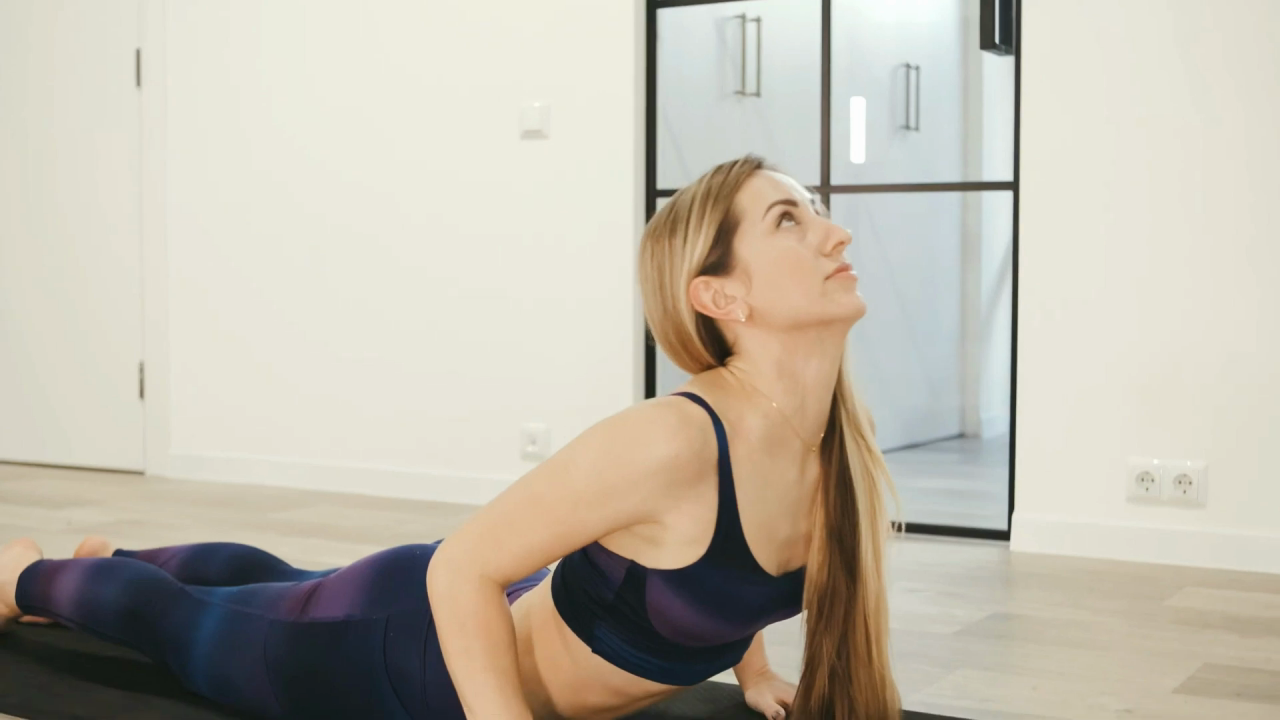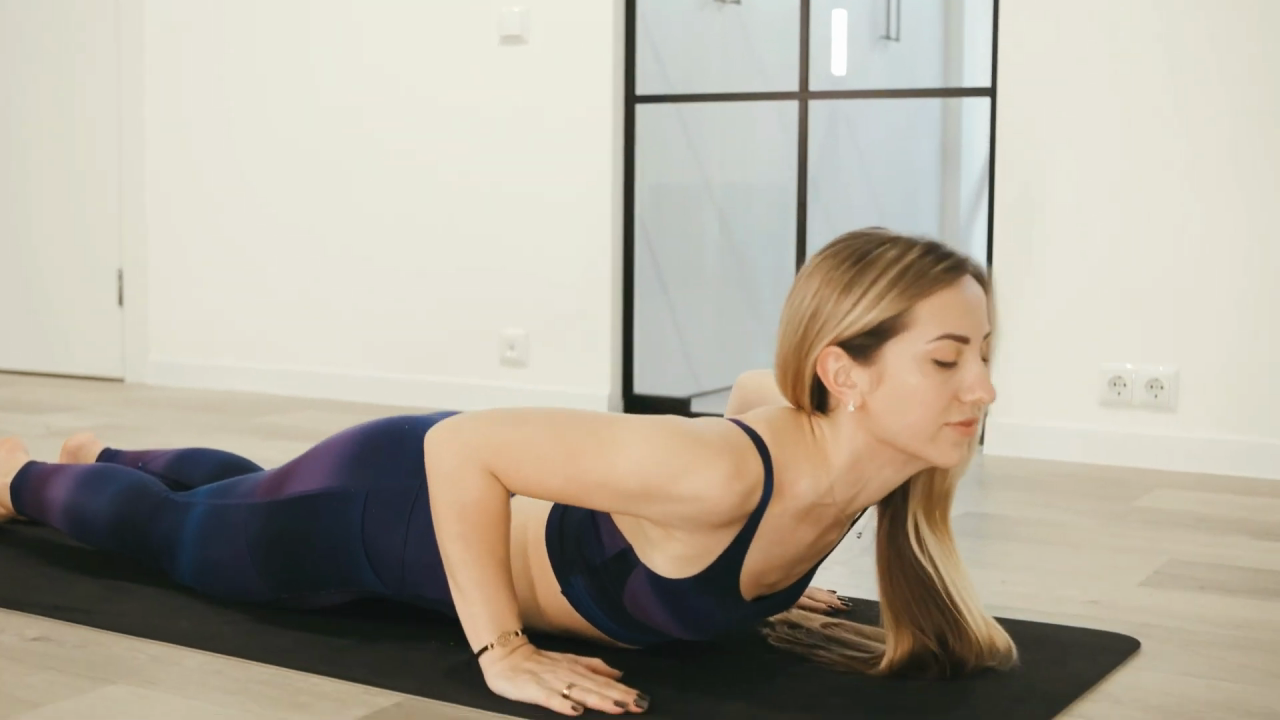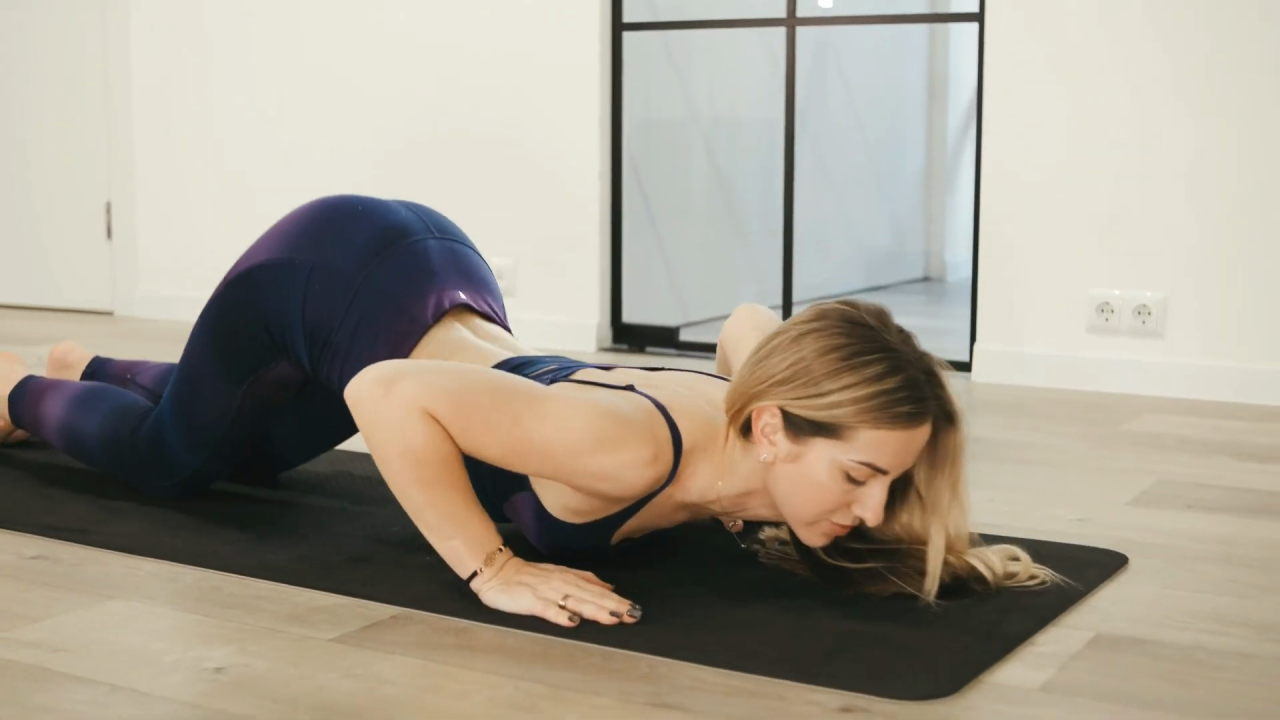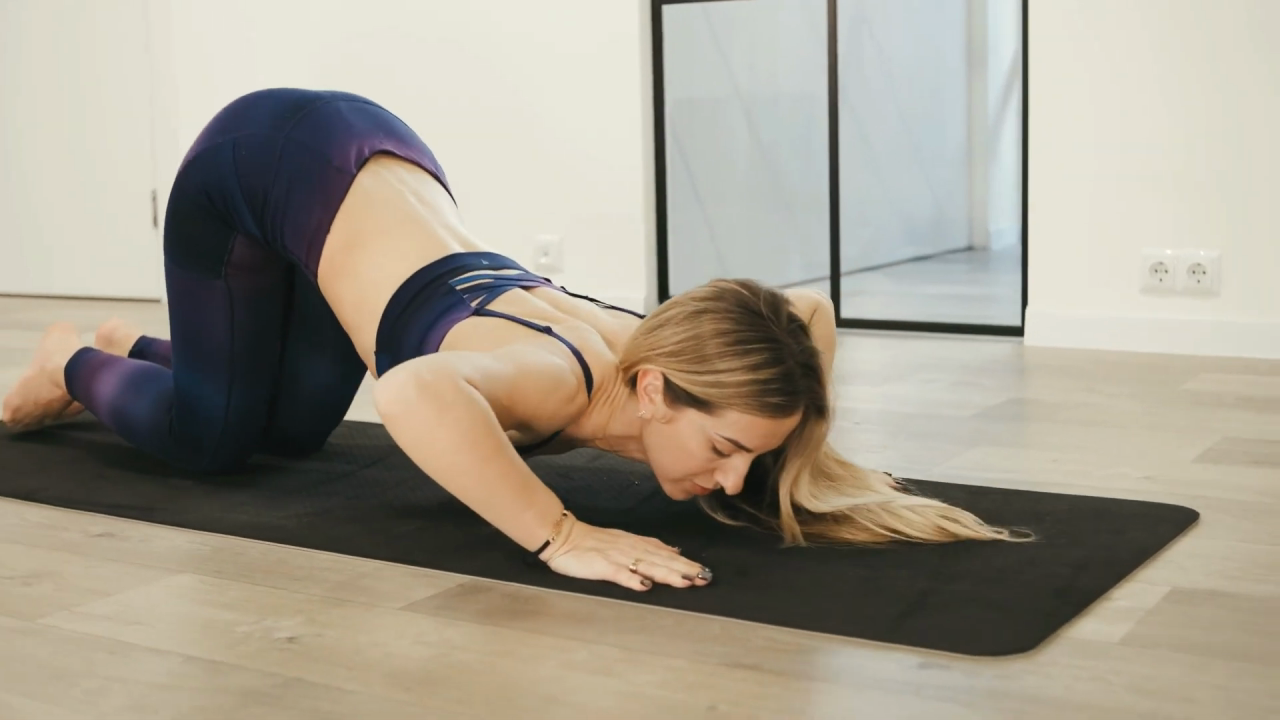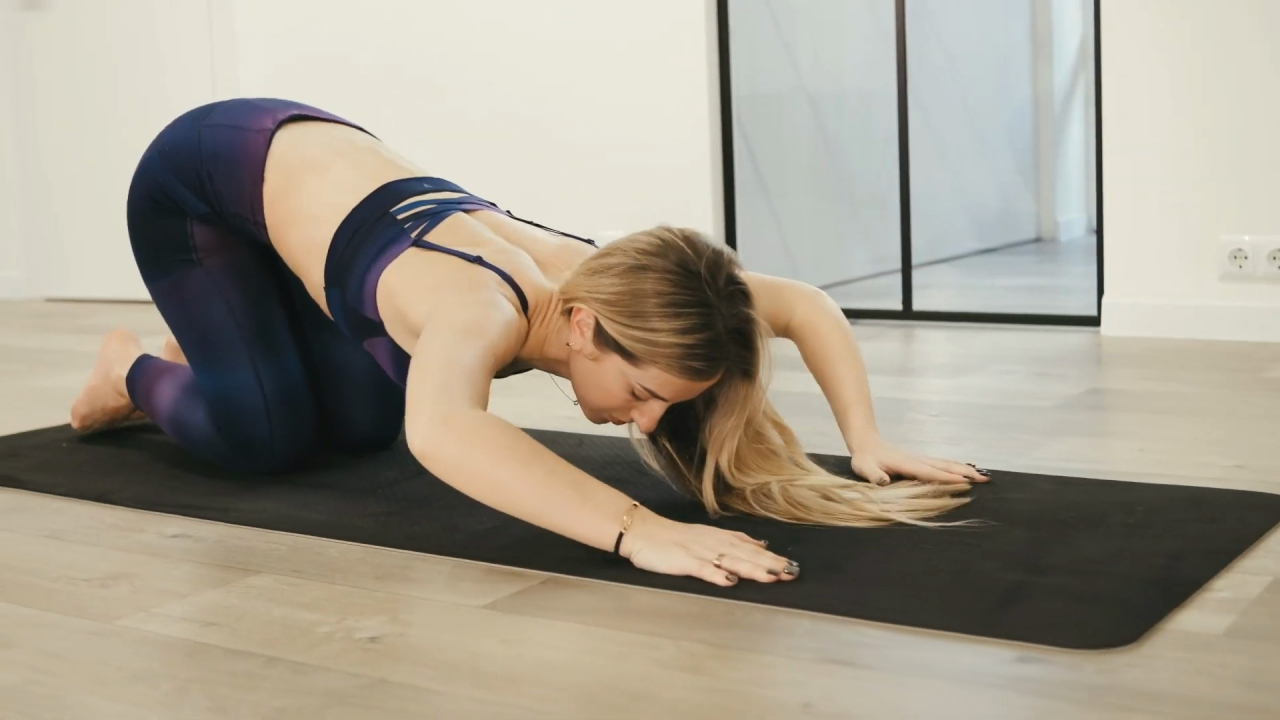
dt=0.7s
person 1, frame 1
left shoulder: (834, 441)
right shoulder: (668, 442)
right elbow: (463, 572)
left hip: (520, 615)
right hip: (407, 647)
left knee: (282, 585)
right knee: (188, 629)
left ankle: (114, 559)
person 1, frame 2
left shoulder: (857, 452)
right shoulder: (716, 476)
left elbow: (755, 389)
right elbow: (462, 450)
left wrist: (758, 585)
left hip: (473, 506)
right hip: (387, 510)
left knee: (243, 488)
right knee: (173, 533)
left ankle: (101, 454)
person 1, frame 3
left shoulder: (758, 406)
right shoulder: (638, 450)
left elbow: (748, 321)
right elbow: (383, 393)
left wrist: (755, 502)
right wrist: (493, 571)
left hip: (426, 271)
right hip: (325, 274)
left knee: (249, 458)
right knee: (168, 458)
left ankle: (92, 368)
person 1, frame 4
left shoulder: (661, 355)
right shoulder: (550, 382)
left elbow: (808, 307)
right elbow: (413, 393)
left wrist: (804, 468)
right wrist: (559, 538)
left hip: (358, 155)
right hip: (256, 164)
left knee: (292, 428)
right knee: (210, 436)
left ankle: (137, 348)
person 1, frame 5
left shoulder: (610, 289)
right shoulder: (486, 311)
left elbow: (806, 306)
right elbow: (439, 429)
left wrist: (866, 443)
right wrist: (634, 529)
left hip: (317, 160)
right hip: (201, 174)
left knee: (360, 424)
right knee: (265, 435)
left ankle: (201, 359)
right ankle: (137, 374)
